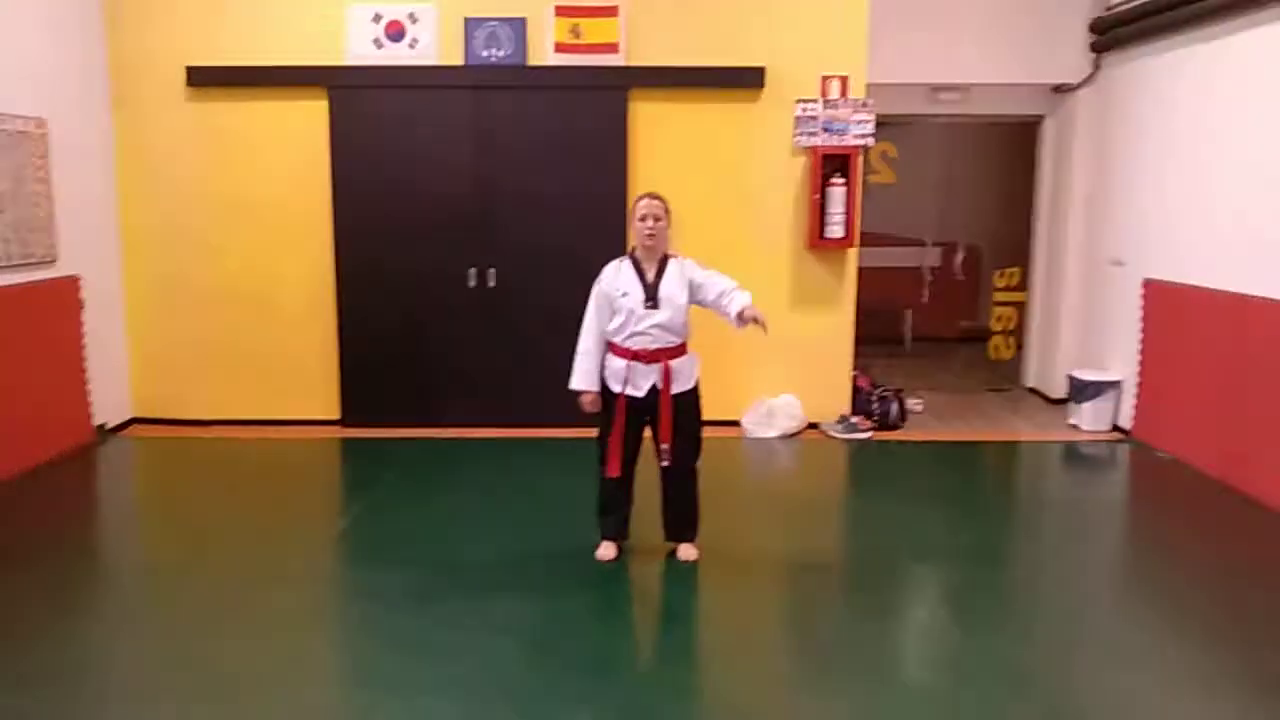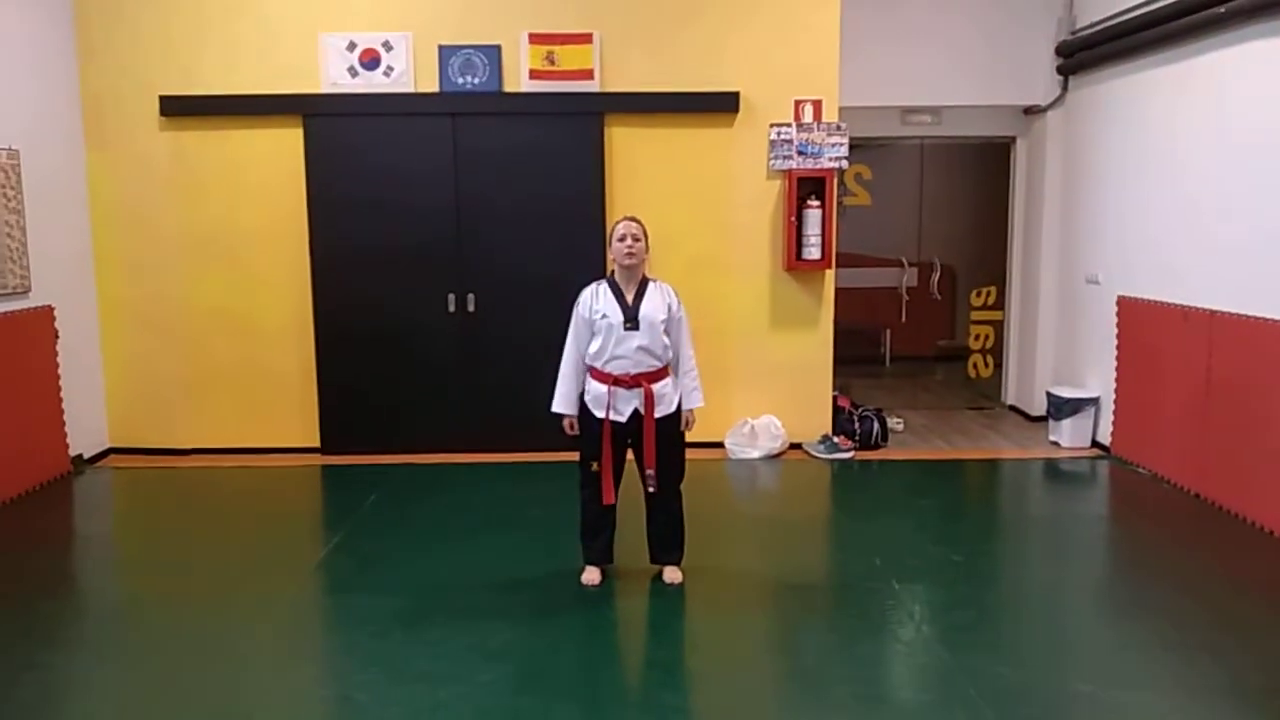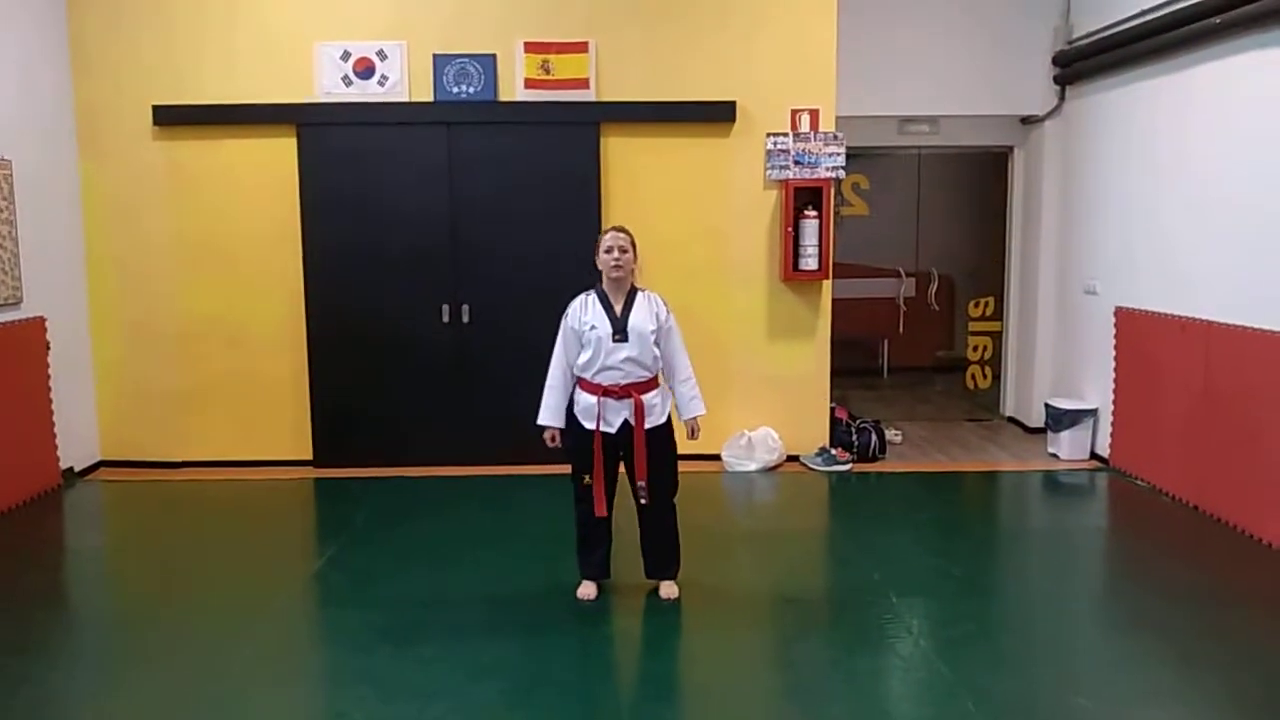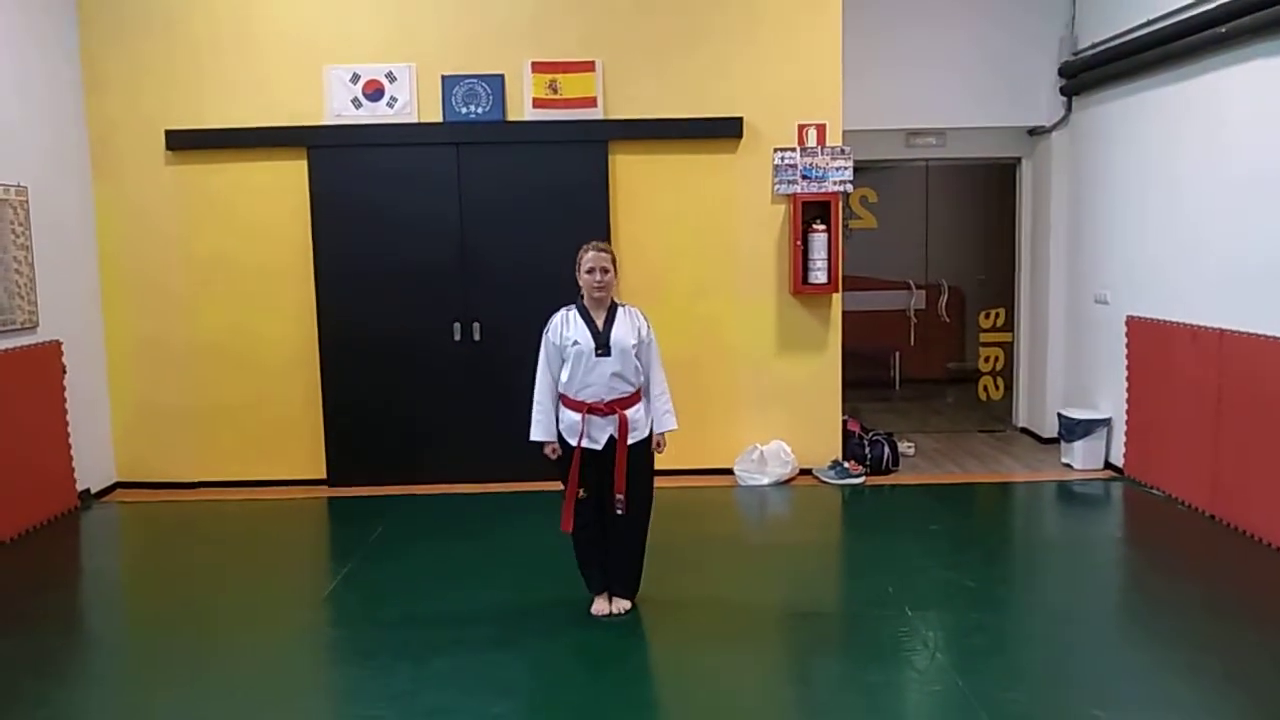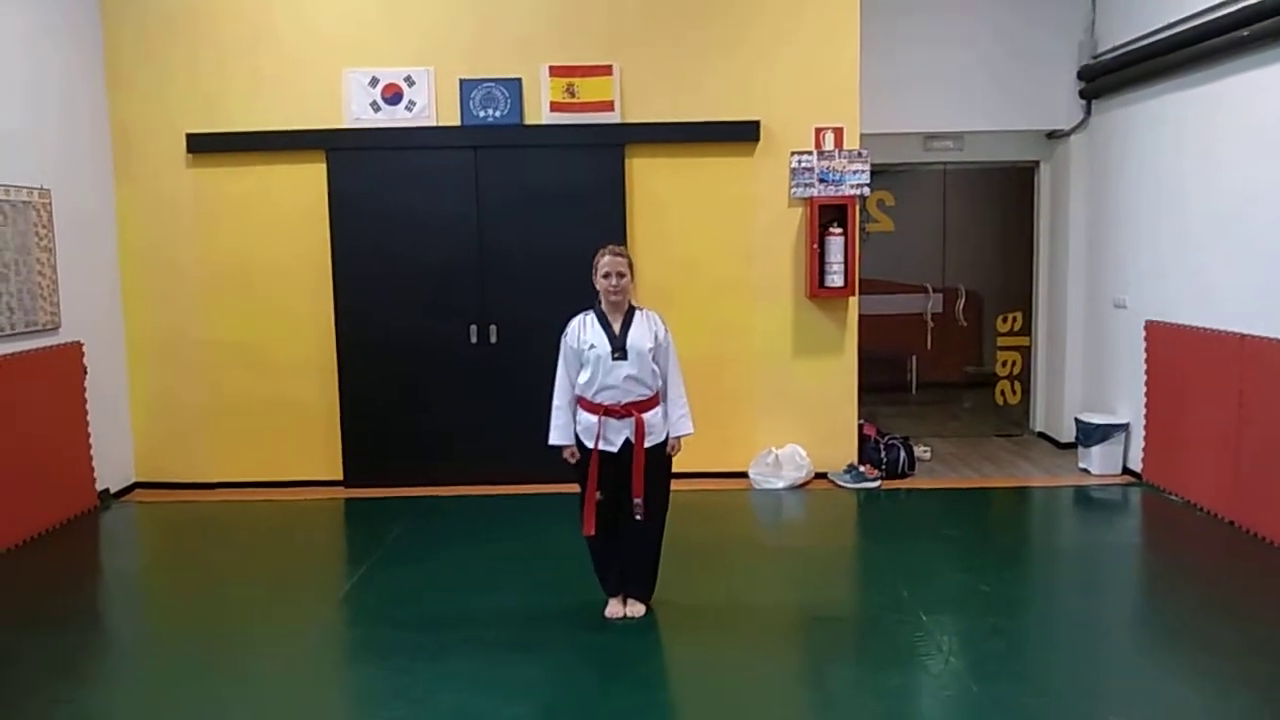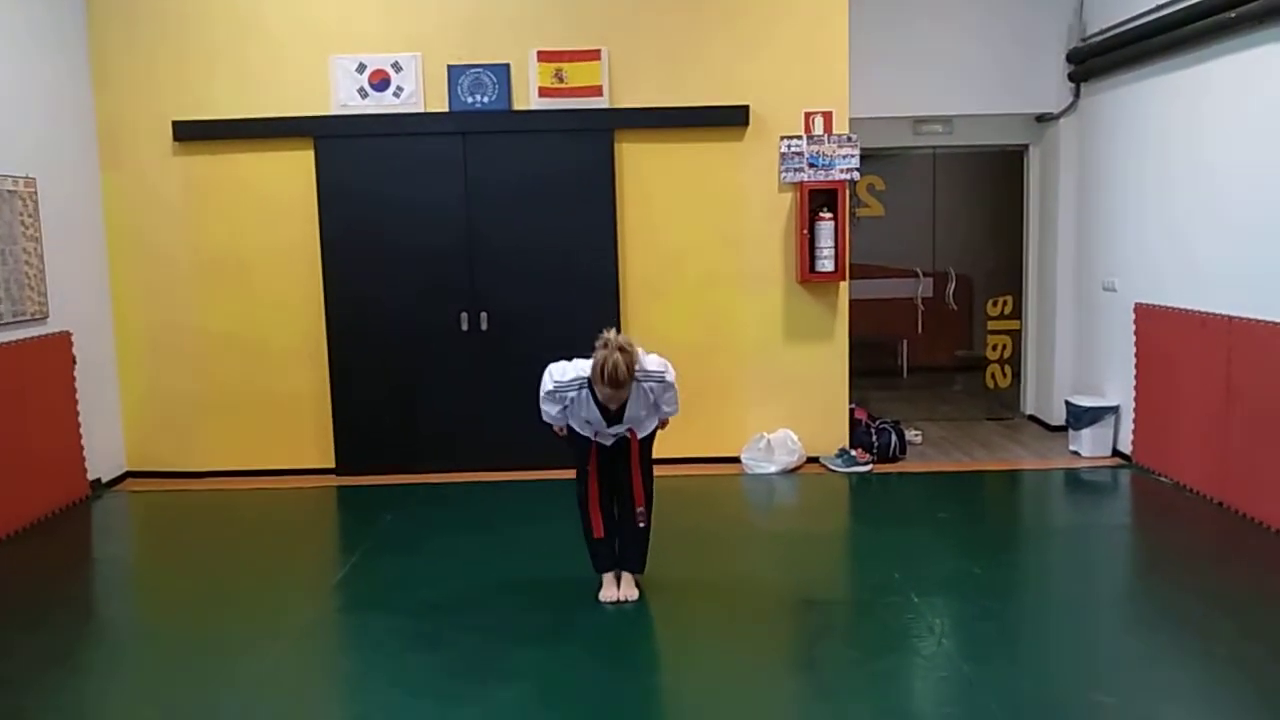
dt=0.7s
person 1, frame 1
left shoulder: (686, 271)
right shoulder: (612, 274)
left elbow: (724, 294)
right elbow: (593, 330)
left wrist: (746, 309)
right wrist: (586, 383)
left hip: (675, 377)
right hip: (624, 377)
left knee: (679, 461)
right knee: (617, 460)
left ankle: (683, 536)
right ankle: (611, 535)
person 1, frame 2
left shoulder: (665, 296)
right shoulder: (591, 297)
left elbow: (683, 353)
right elbow: (574, 354)
left wrist: (689, 402)
right wrist: (567, 406)
left hip: (657, 401)
right hip: (604, 401)
left knee: (663, 484)
right knee: (598, 484)
left ankle: (669, 559)
right ankle: (594, 559)
person 1, frame 3
left shoulder: (654, 306)
right shoulder: (580, 308)
left elbow: (676, 361)
right elbow: (561, 365)
left wrist: (691, 409)
right wrist: (551, 419)
left hip: (645, 412)
right hip: (593, 413)
left knee: (656, 495)
right knee: (591, 498)
left ankle: (665, 573)
right ankle: (591, 574)
person 1, frame 4
left shoulder: (634, 320)
right shoulder: (561, 323)
left elbow: (654, 376)
right elbow: (547, 382)
left wrist: (661, 424)
right wrist: (546, 434)
left hip: (629, 428)
right hip: (579, 430)
left knee: (629, 512)
right knee: (586, 513)
left ankle: (623, 589)
right ankle: (600, 589)
person 1, frame 5
left shoulder: (652, 324)
right shoulder: (579, 328)
left elbow: (672, 380)
right elbow: (565, 386)
left wrist: (677, 429)
right wrist: (565, 438)
left hip: (646, 432)
right hip: (596, 433)
left knee: (644, 514)
right knee: (601, 515)
left ankle: (637, 593)
right ankle: (615, 592)
person 1, frame 6
left shoulder: (652, 377)
right shoulder: (568, 382)
left elbow: (667, 374)
right elbow: (549, 378)
left wrist: (665, 413)
right wrist: (557, 420)
left hip: (635, 432)
right hip: (587, 434)
left knee: (635, 497)
right knee: (594, 497)
left ankle: (628, 572)
right ankle: (607, 573)
